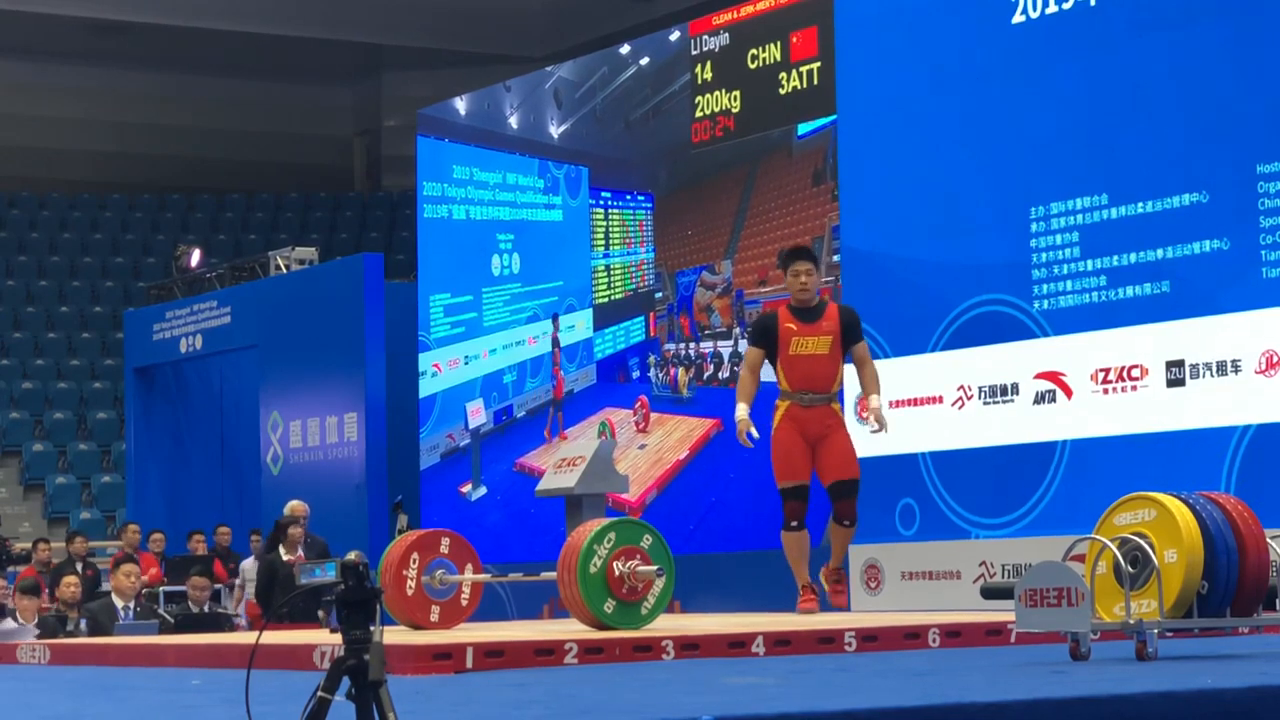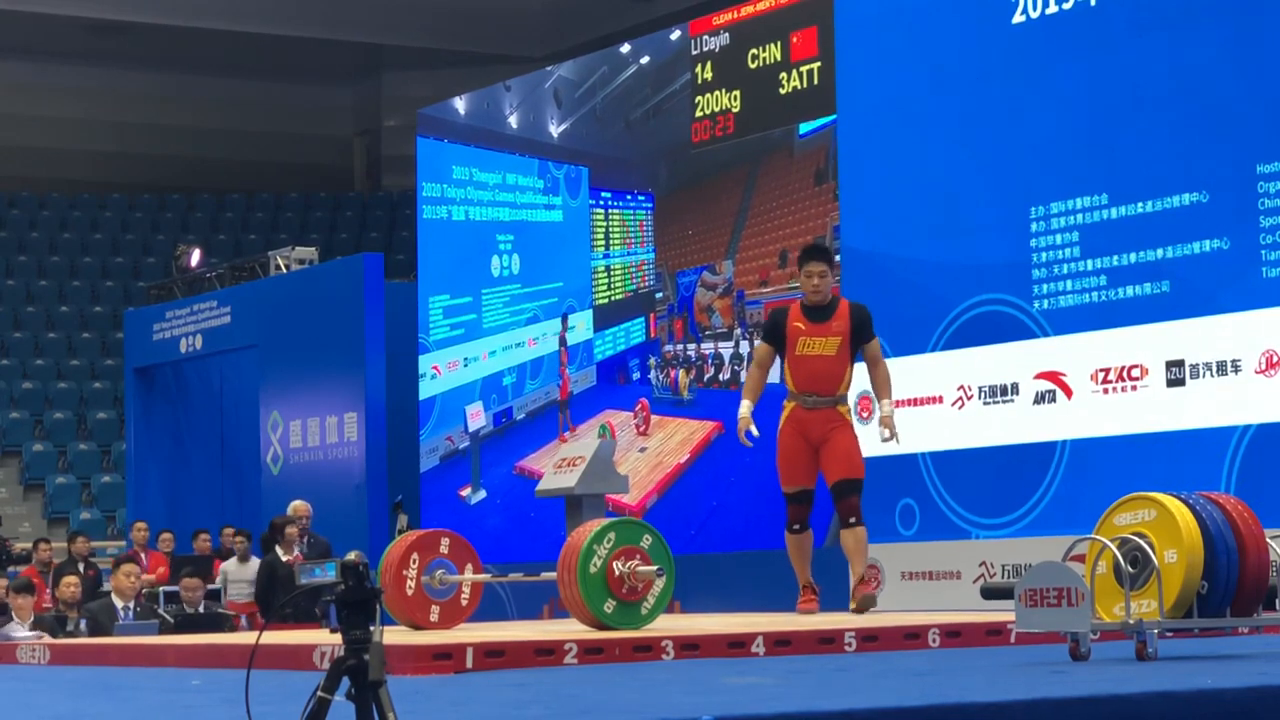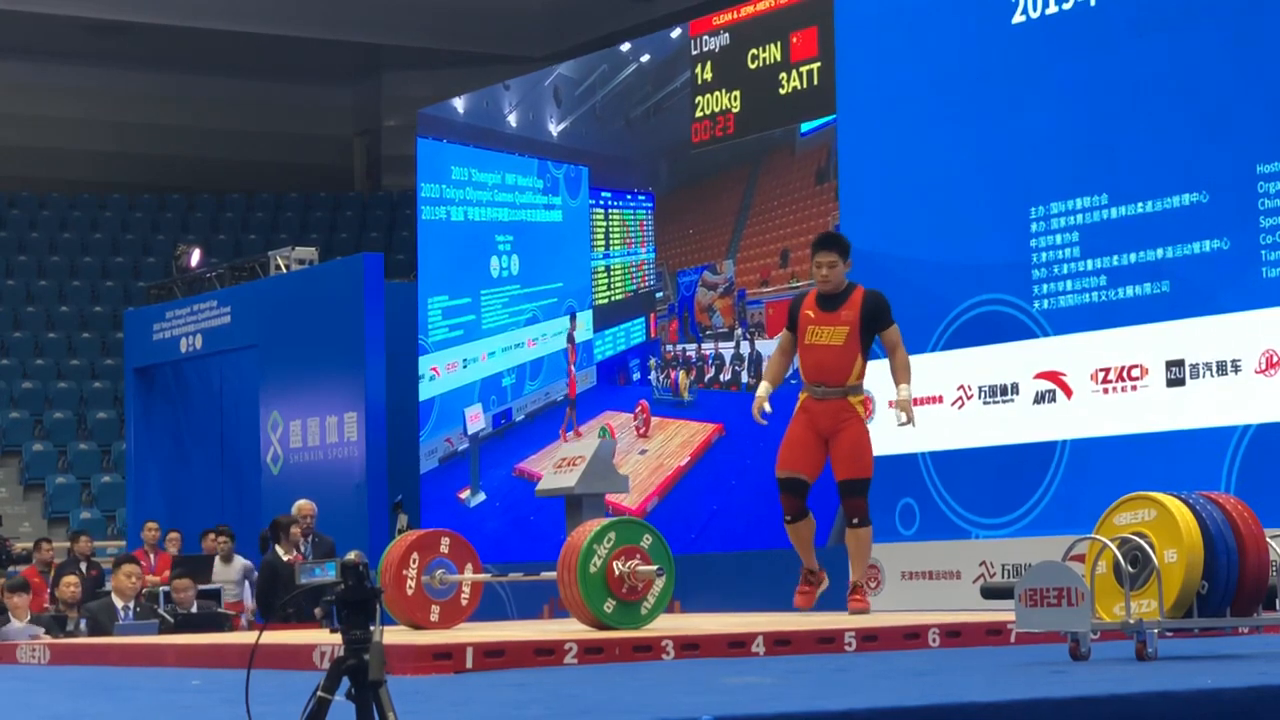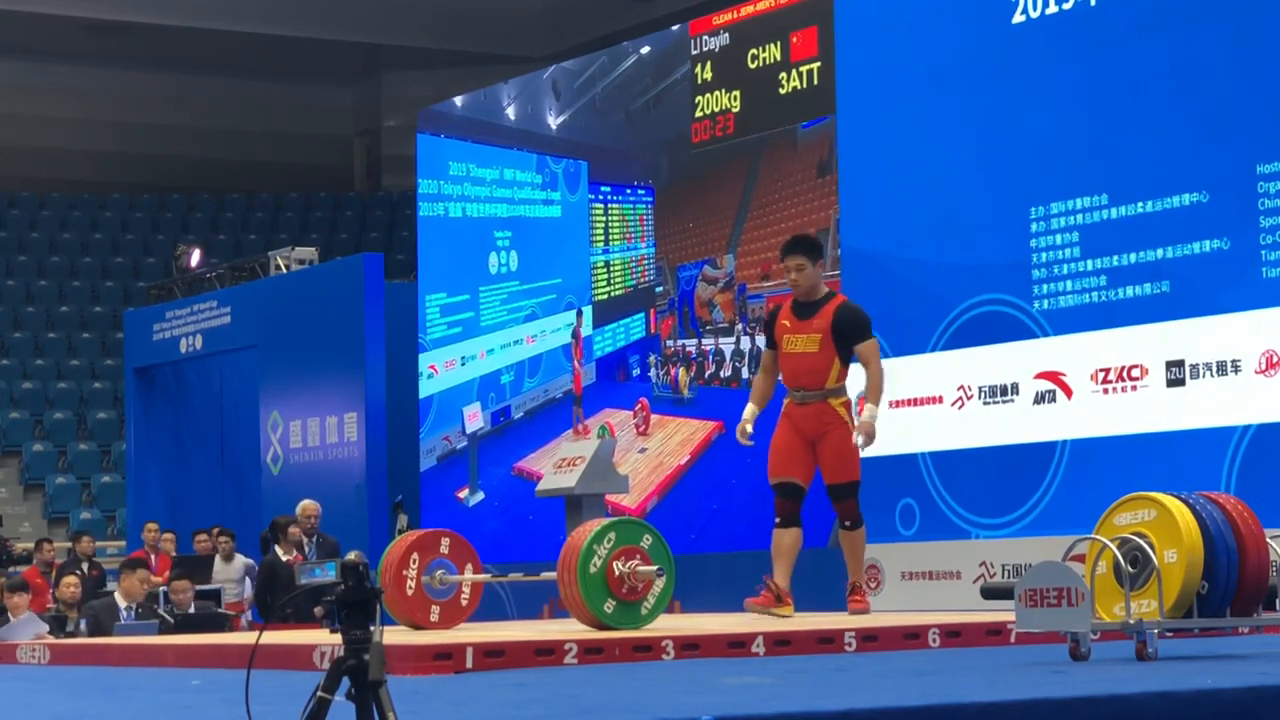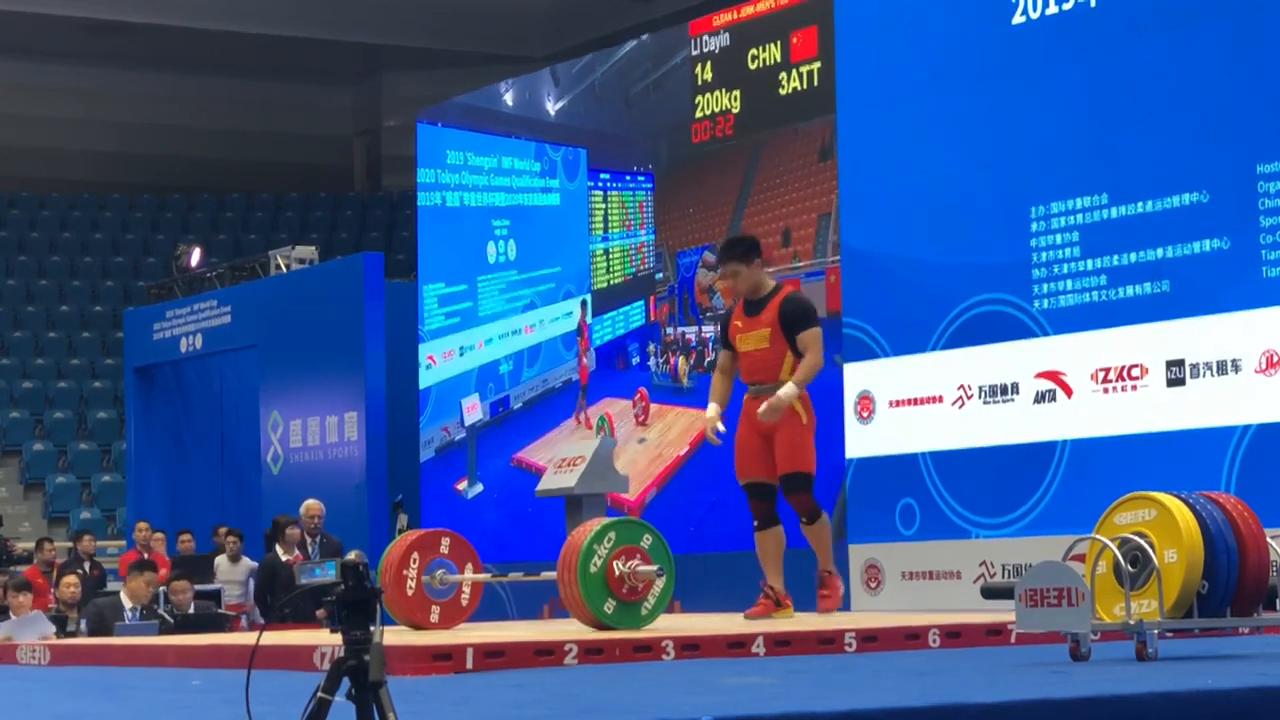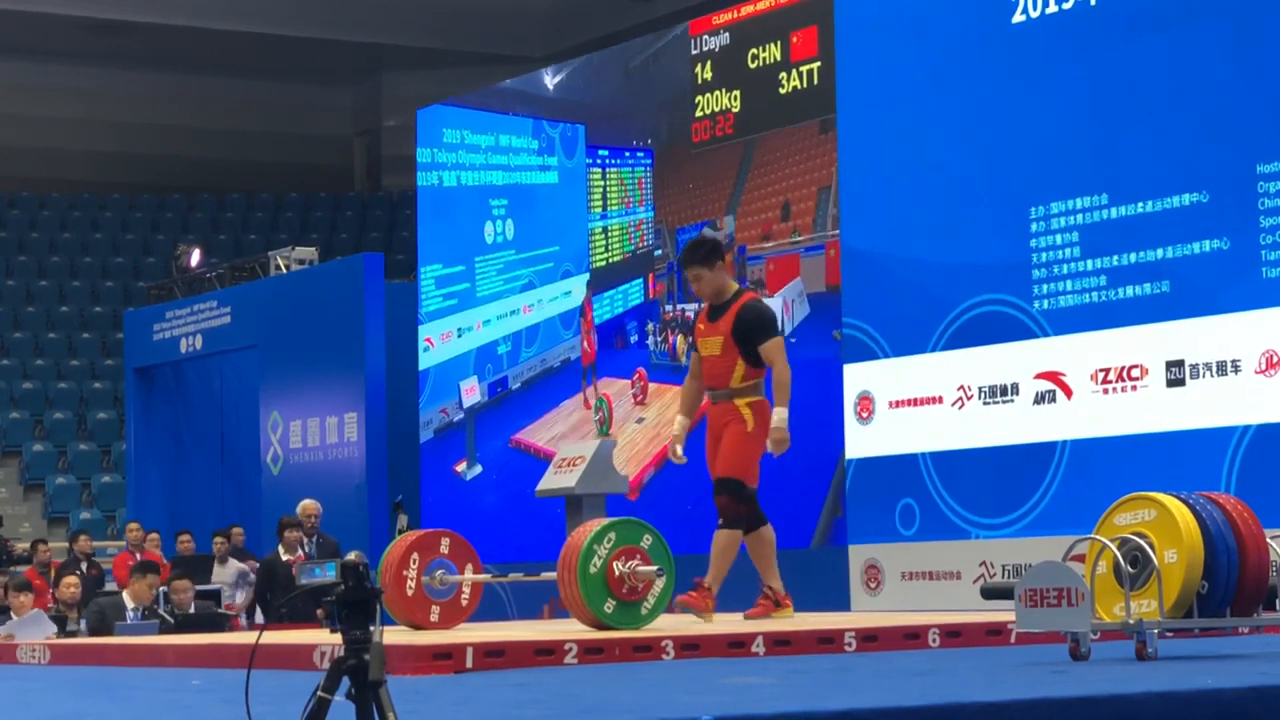
dt=0.4s
person 1, frame 1
left shoulder: (844, 317)
right shoulder: (769, 322)
left elbow: (864, 363)
right elbow: (750, 370)
left wrist: (874, 402)
right wrist: (742, 412)
left hip: (830, 418)
right hip: (789, 419)
left knee: (846, 500)
right knee: (794, 506)
left ankle: (835, 569)
right ankle: (805, 589)
person 1, frame 2
left shoulder: (855, 315)
right shoulder: (781, 319)
left elbow: (876, 363)
right elbow: (759, 366)
left wrist: (886, 407)
right wrist: (745, 409)
left hip: (837, 419)
right hip: (795, 420)
left knee: (849, 502)
right knee: (797, 509)
left ankle: (861, 584)
right ankle: (807, 588)
person 1, frame 3
left shoulder: (870, 302)
right shoulder: (801, 304)
left elbow: (895, 349)
right elbow: (784, 351)
left wrist: (903, 392)
right wrist: (764, 390)
left hip: (848, 410)
right hip: (808, 408)
left knee: (854, 500)
right knee: (790, 493)
left ankle: (857, 587)
right ankle: (811, 571)
person 1, frame 4
left shoulder: (845, 313)
right shoulder: (778, 315)
left elbow: (872, 364)
right elbow: (767, 370)
left wrist: (869, 413)
right wrist: (750, 412)
left hip: (832, 413)
right hip: (792, 414)
left knee: (845, 503)
right knee: (784, 503)
left ankle: (856, 587)
right ankle: (779, 592)
person 1, frame 5
left shoulder: (792, 304)
right shoulder: (733, 317)
left elbow: (815, 355)
right elbow: (725, 370)
left wrist: (785, 394)
right wrist: (713, 409)
left hip: (790, 409)
right hip: (752, 411)
left knee: (799, 495)
right knee: (759, 504)
left ankle: (828, 574)
right ankle: (776, 593)
person 1, frame 6
left shoulder: (752, 311)
right shoulder: (702, 318)
left elbow: (779, 366)
right elbow: (695, 377)
left wrist: (780, 419)
right wrist: (681, 425)
left hip: (746, 414)
right hip: (716, 415)
left knee: (728, 503)
right knee: (745, 508)
left ankle: (706, 592)
right ankle: (776, 594)
